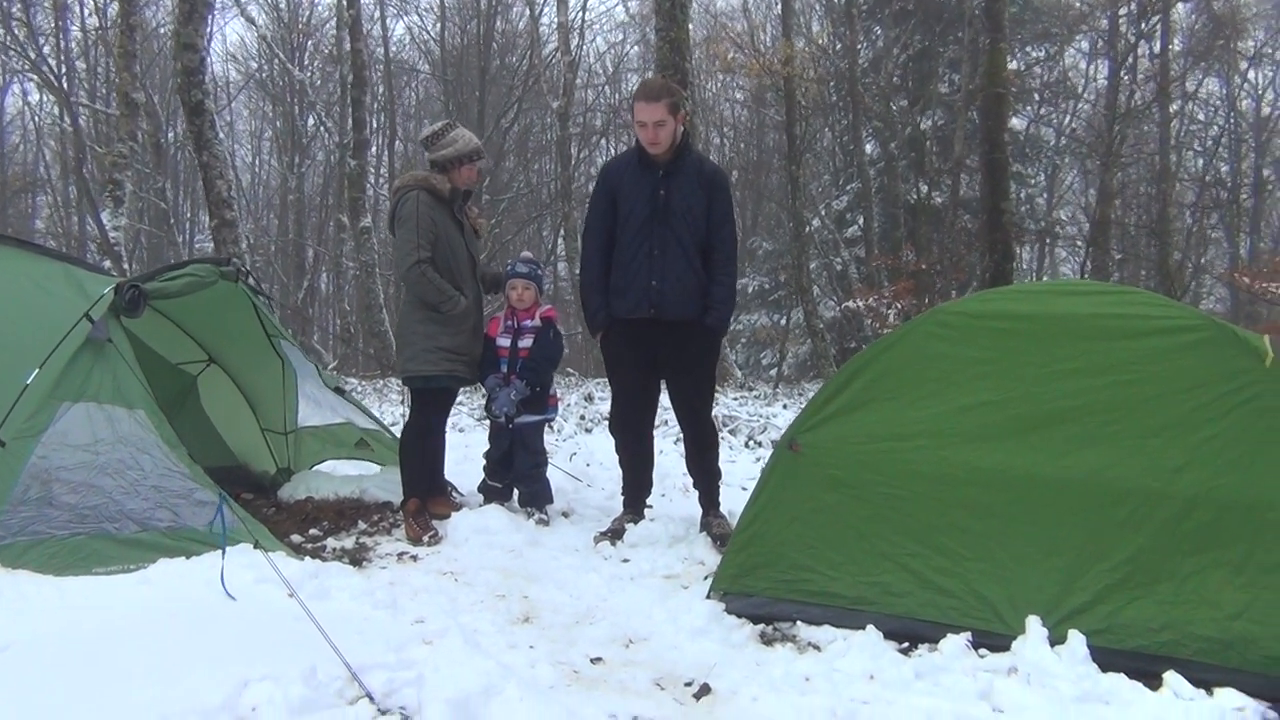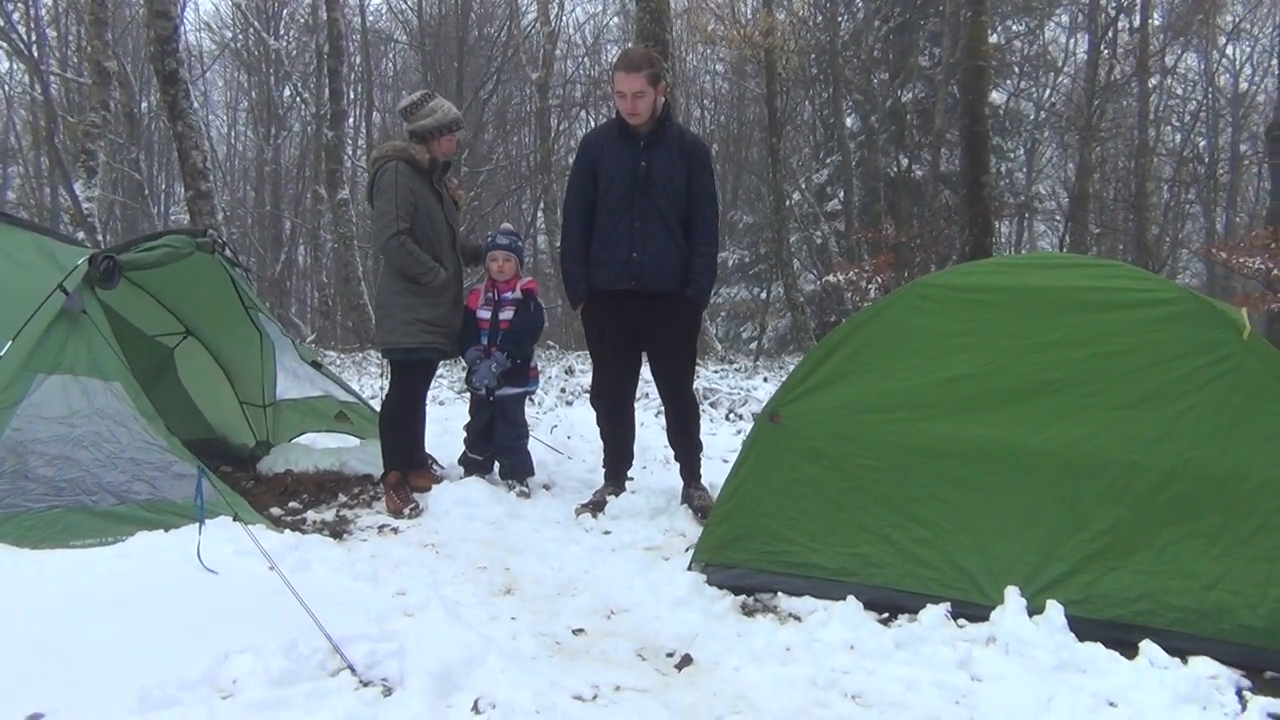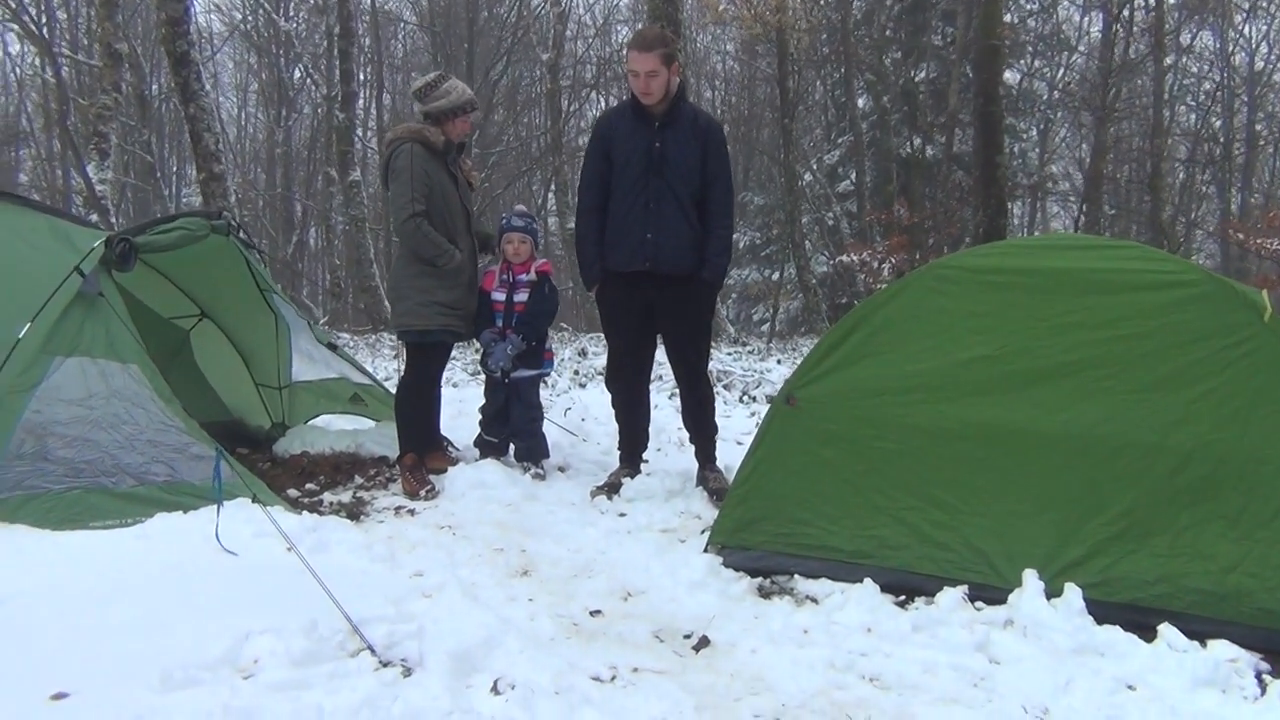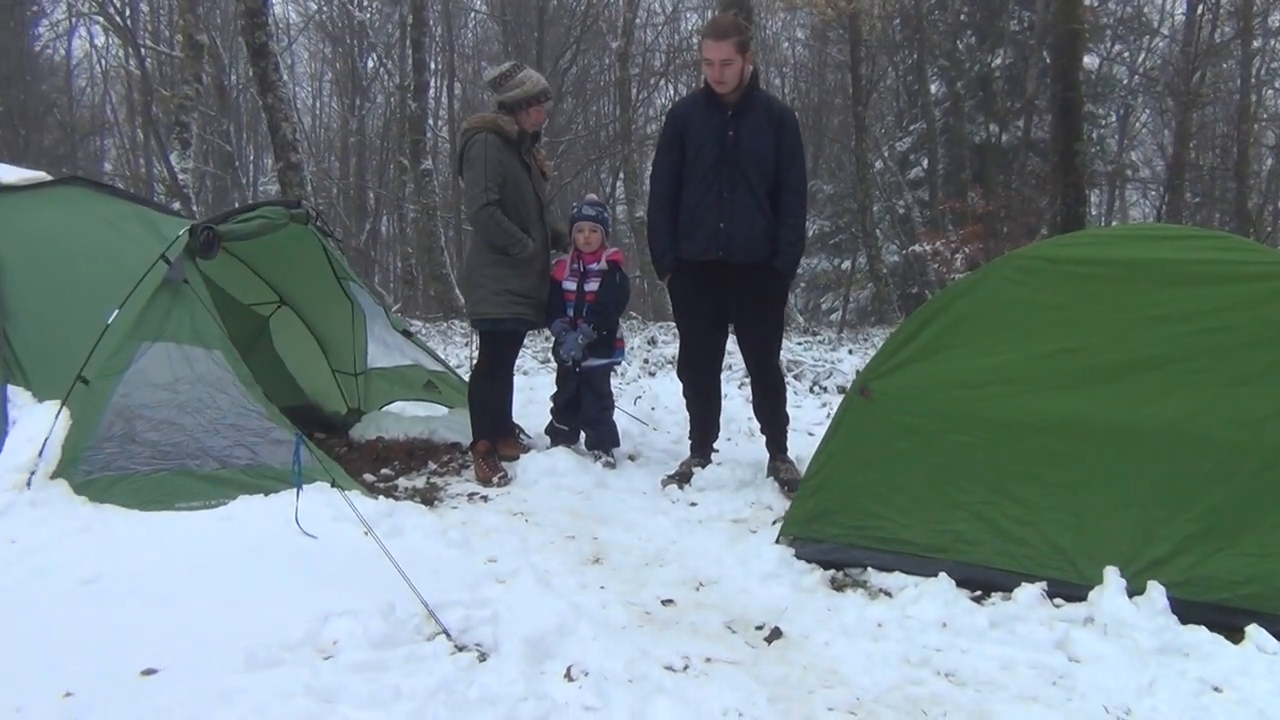
dt=0.4s
person 1, frame 1
left shoulder: (708, 176)
right shoulder: (615, 174)
left elbow: (724, 254)
right elbow: (594, 250)
left wrist: (716, 319)
right wrist: (597, 316)
left hip: (688, 325)
right hip: (627, 324)
left knee: (697, 422)
right knee: (630, 423)
left ankle: (711, 508)
right ankle: (633, 506)
person 1, frame 2
left shoulder: (688, 148)
right shoulder: (596, 145)
left elbow: (705, 226)
right elbow: (575, 221)
left wrist: (697, 291)
right wrist: (577, 288)
left hip: (669, 296)
right hip: (608, 296)
left knee: (677, 393)
right knee: (611, 395)
left ankle: (692, 480)
right ankle: (614, 478)
person 1, frame 3
left shoulder: (703, 128)
right shoulder: (610, 126)
left elbow: (720, 207)
right elbow: (590, 203)
left wrist: (712, 273)
right wrist: (592, 270)
left hip: (685, 278)
right hip: (623, 277)
left knee: (692, 375)
right knee: (626, 377)
left ankle: (708, 463)
right ankle: (629, 460)
person 1, frame 4
left shoulder: (777, 117)
right shoulder: (684, 115)
left elbow: (793, 195)
right elbow: (662, 192)
left wrist: (785, 263)
right wrist: (665, 260)
left hip: (757, 268)
right hip: (695, 268)
left knee: (764, 365)
right knee: (697, 367)
left ankle: (778, 454)
right ankle: (700, 451)
person 2, frame 1
left shoulder: (455, 205)
right shoulder: (417, 202)
right elbow: (412, 269)
left wrist: (506, 281)
right wrist: (457, 305)
left hip: (453, 336)
right hip: (428, 337)
left knee: (438, 418)
right knee: (424, 419)
left ankle: (435, 492)
right ankle: (414, 506)
person 2, frame 2
left shoulder: (434, 176)
right shoulder: (396, 172)
right elbow: (391, 240)
left wrist: (484, 253)
right wrist: (437, 276)
left hip: (433, 308)
right hip: (408, 309)
left knee: (418, 390)
right knee: (405, 391)
left ankle: (415, 464)
right ankle: (395, 479)
person 2, frame 3
left shoulder: (449, 157)
right shoulder: (411, 154)
right elbow: (408, 222)
left wrist: (492, 242)
right wrist: (453, 259)
left hip: (448, 290)
right hip: (423, 291)
left knee: (434, 372)
right knee: (420, 372)
left ankle: (431, 446)
right ankle: (411, 461)
person 2, frame 4
left shoulder: (523, 148)
right shoulder: (485, 143)
right elbow: (482, 211)
left wrist: (561, 239)
right wrist: (526, 249)
left hip: (521, 279)
right hip: (496, 279)
left knee: (507, 360)
right knee: (493, 360)
left ankle: (503, 434)
right ankle: (484, 448)
person 3, frame 1
left shoulder: (545, 325)
right shoulder: (497, 324)
left elbow: (542, 364)
right elbow: (486, 361)
left wrist: (515, 391)
right wrist: (496, 388)
left hip: (532, 404)
right hip: (500, 405)
left knee: (529, 456)
right knee: (498, 453)
left ankle: (535, 503)
right ankle: (493, 497)
person 3, frame 2
left shoulder: (526, 297)
right shoulder: (478, 296)
left elbow: (523, 336)
right elbow: (466, 334)
left wrist: (496, 363)
right wrist: (476, 360)
left hip: (513, 376)
right hip: (480, 377)
left knee: (510, 428)
right knee: (479, 426)
left ankle: (516, 476)
right ankle: (474, 470)
person 3, frame 3
left shoulder: (541, 279)
right shoulder: (492, 278)
left elbow: (538, 318)
right elbow: (481, 316)
left wrist: (511, 346)
right wrist: (491, 342)
left hip: (528, 358)
right hip: (495, 359)
left knee: (525, 411)
right knee: (494, 408)
left ankle: (532, 458)
right ankle: (490, 452)
person 3, frame 4
left shoulder: (612, 268)
right shoulder: (563, 267)
left elbow: (609, 307)
right elbow: (552, 305)
left wrist: (583, 335)
right wrist: (562, 332)
left hip: (599, 347)
right hip: (567, 348)
left knee: (596, 399)
right knee: (565, 396)
left ankle: (602, 446)
right ankle: (560, 440)
